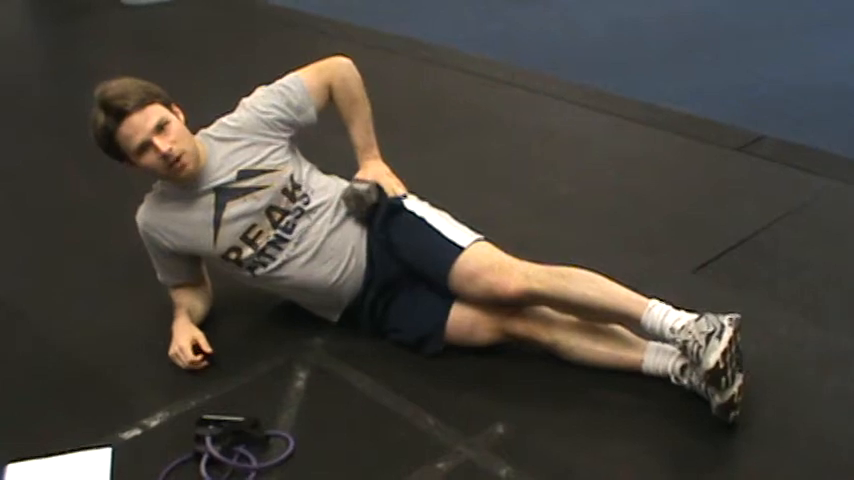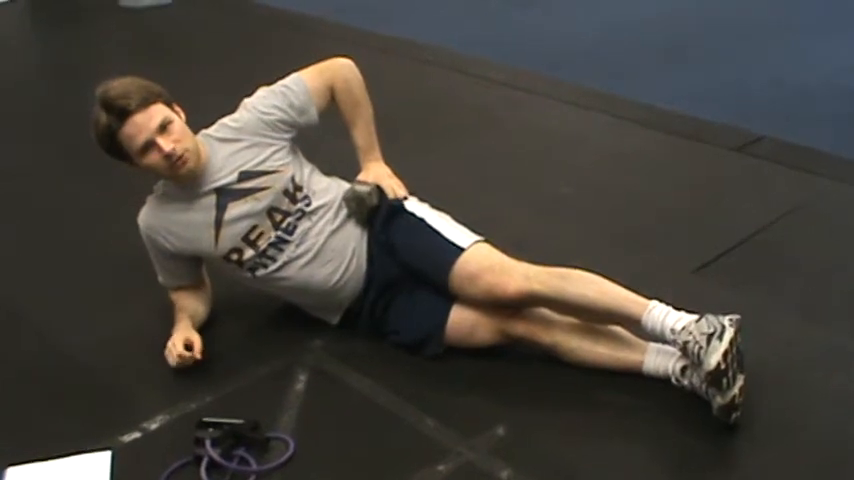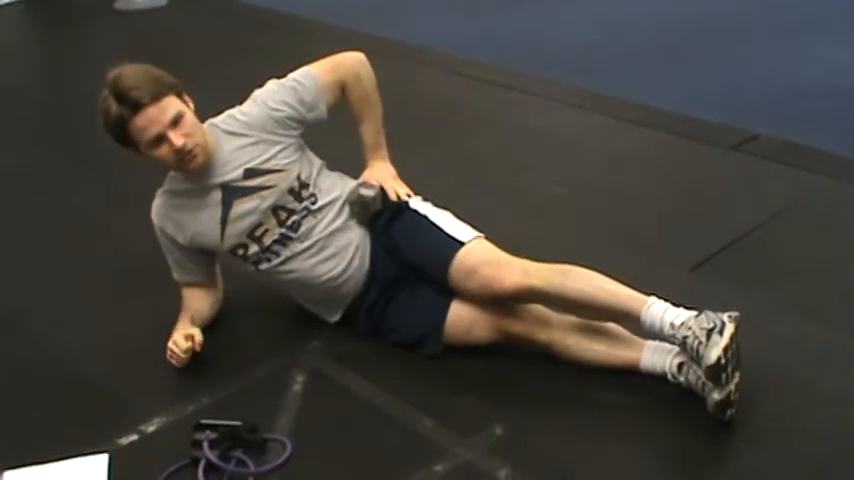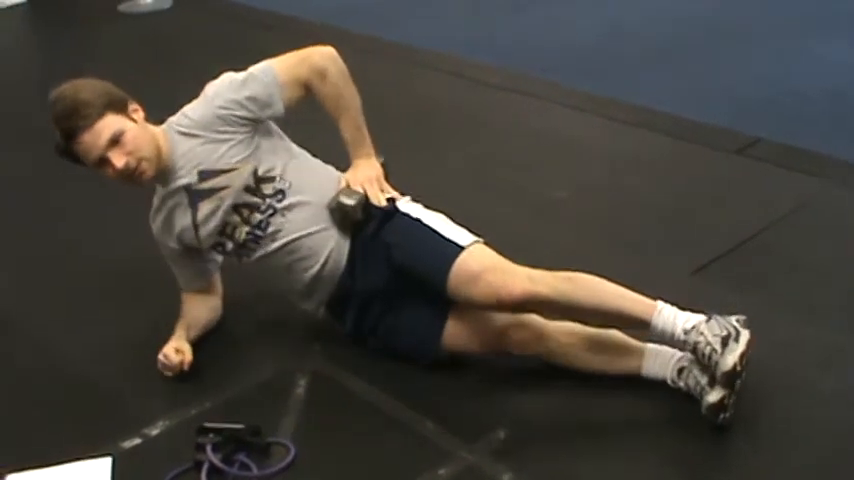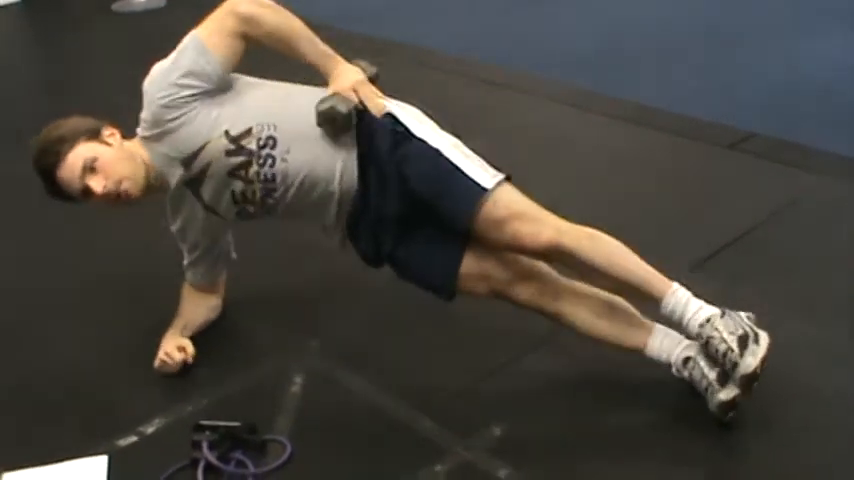
dt=1s
person 1, frame 1
left shoulder: (248, 121)
right shoulder: (157, 222)
left elbow: (340, 69)
right elbow: (192, 287)
left wrist: (371, 158)
right wrist: (183, 324)
left hip: (381, 225)
right hip: (361, 304)
left knee: (509, 283)
right knee: (510, 325)
left ankle: (685, 331)
right ankle: (676, 365)
person 1, frame 2
left shoulder: (249, 122)
right shoulder: (159, 224)
left elbow: (340, 71)
right elbow: (191, 290)
left wrist: (373, 160)
right wrist: (183, 330)
left hip: (379, 228)
right hip: (361, 305)
left knee: (507, 284)
right knee: (512, 326)
left ankle: (684, 330)
right ankle: (679, 367)
person 1, frame 3
left shoulder: (258, 115)
right shoulder: (171, 217)
left elbow: (353, 64)
right elbow: (204, 287)
left wrist: (379, 158)
right wrist: (186, 329)
left hip: (382, 223)
right hip: (363, 304)
left knee: (506, 280)
right knee: (516, 324)
left ankle: (686, 328)
right ankle: (678, 365)
person 1, frame 4
left shoulder: (214, 110)
right shoulder: (168, 221)
left elbow: (321, 61)
right elbow: (204, 294)
left wrist: (363, 156)
right wrist: (181, 338)
left hip: (376, 227)
right hip: (354, 300)
left knee: (510, 288)
right knee: (509, 335)
left ankle: (693, 331)
right ankle: (681, 369)
person 1, frame 5
left shoulder: (168, 94)
right shoulder: (189, 211)
right elbow: (207, 289)
left wrist: (336, 65)
right wrist: (176, 333)
left hip: (381, 146)
right hip: (372, 223)
left knee: (534, 235)
right knee: (515, 280)
left ankle: (706, 323)
right ankle: (690, 359)
